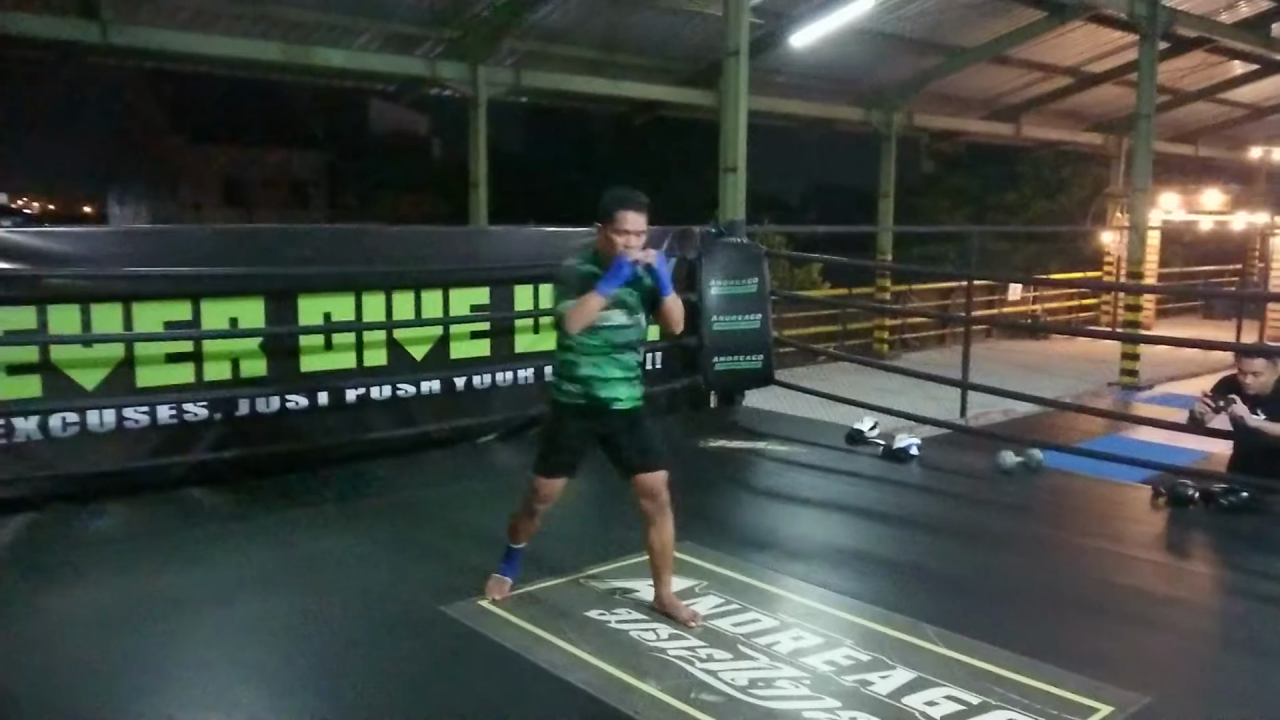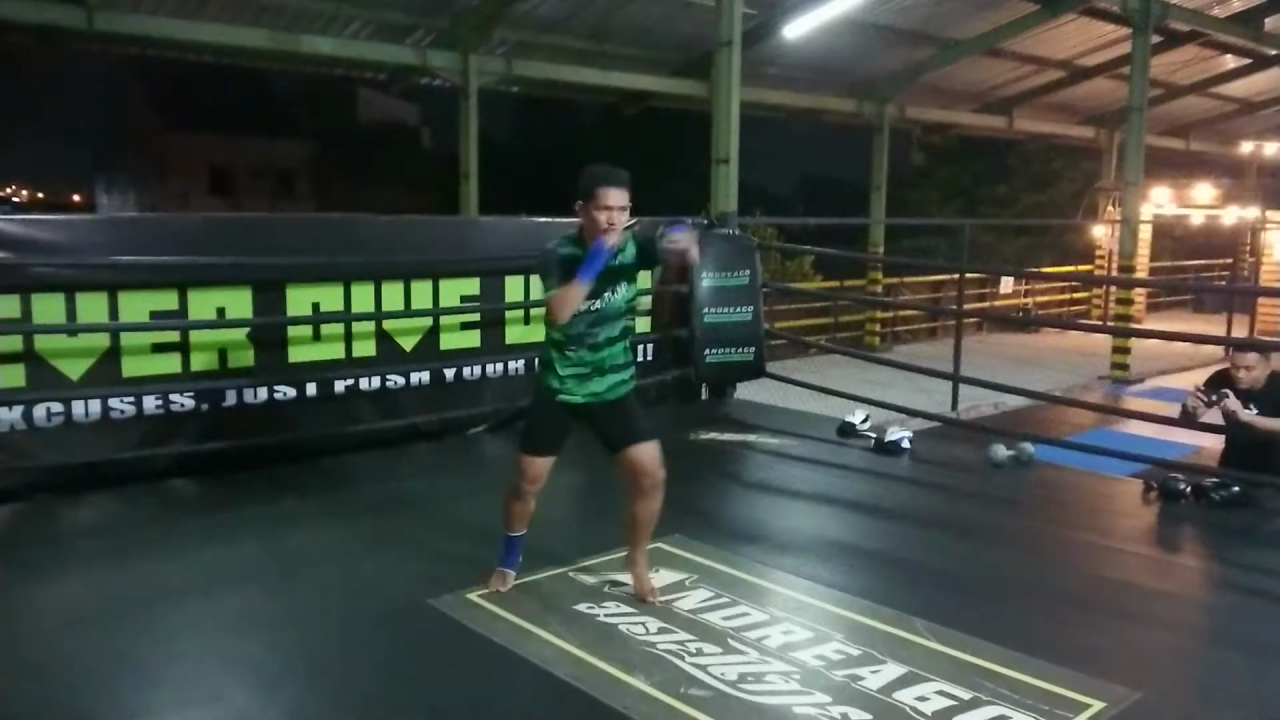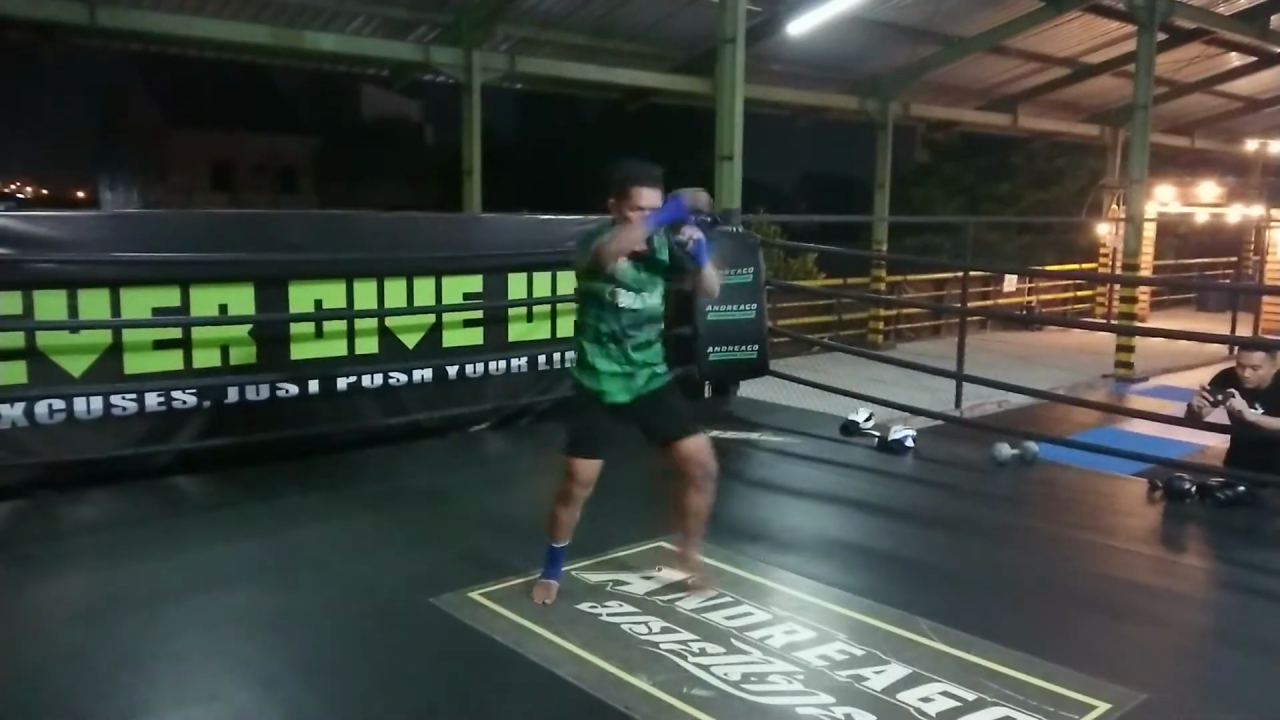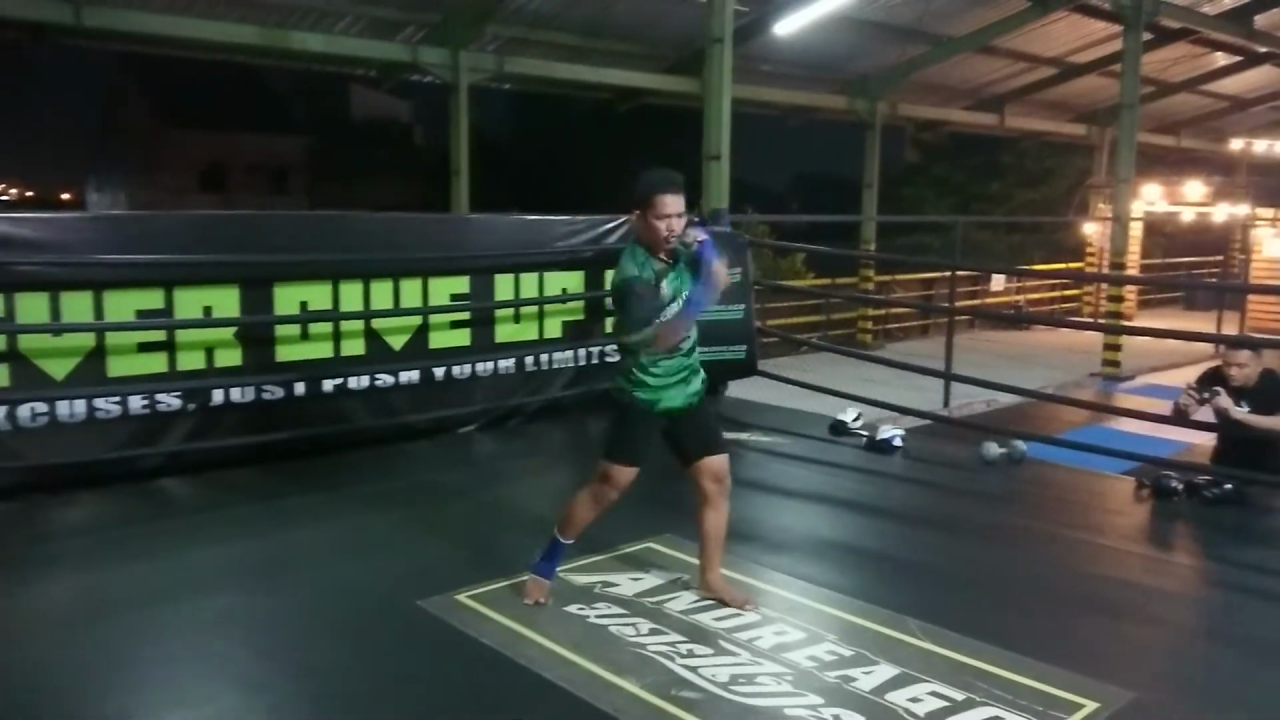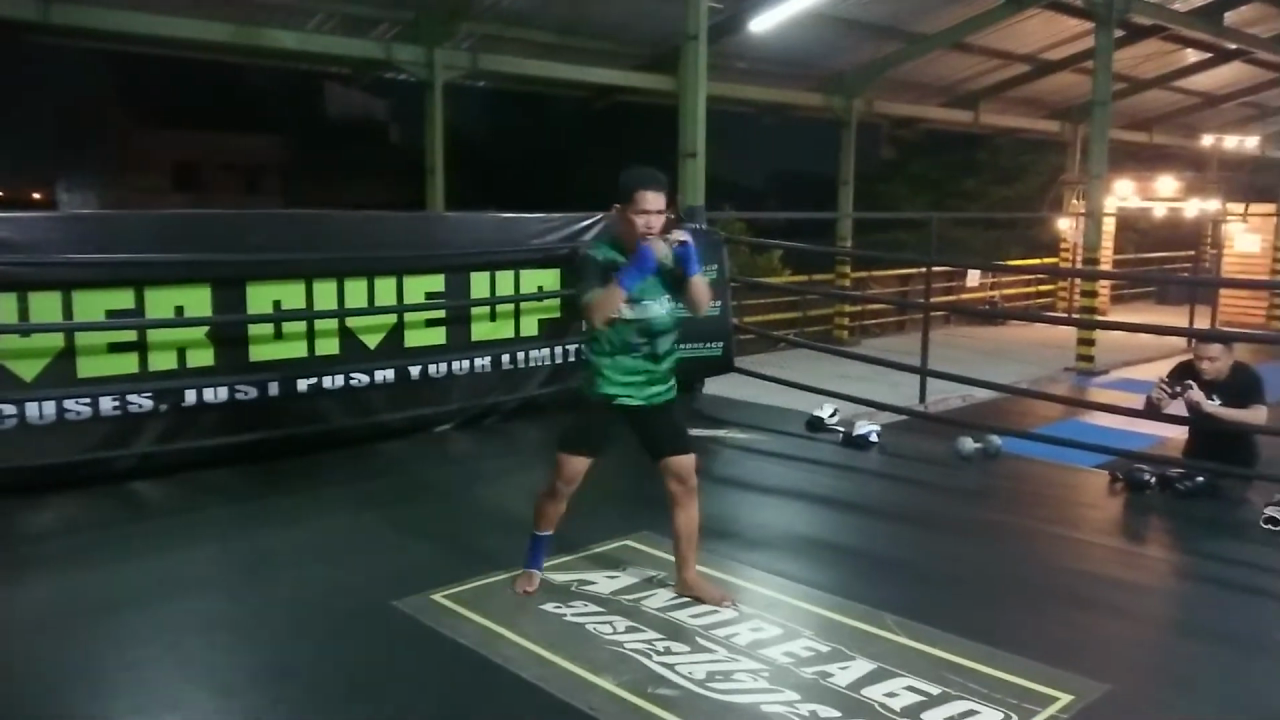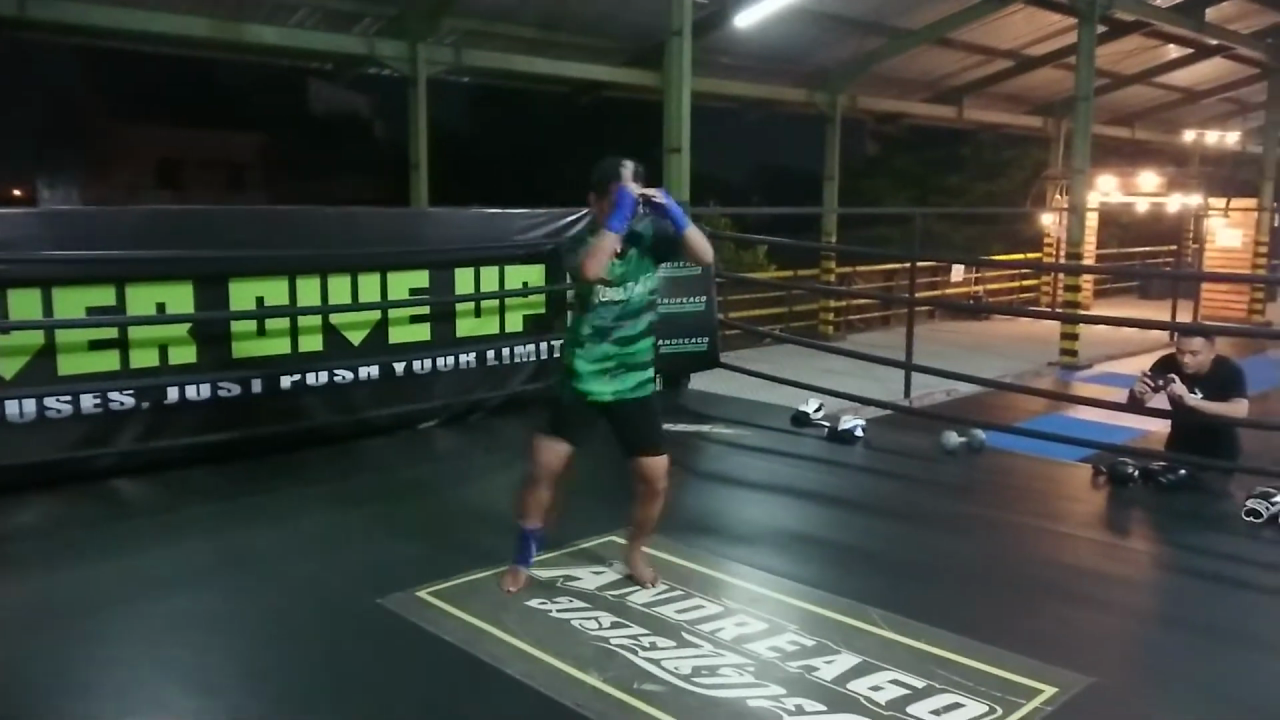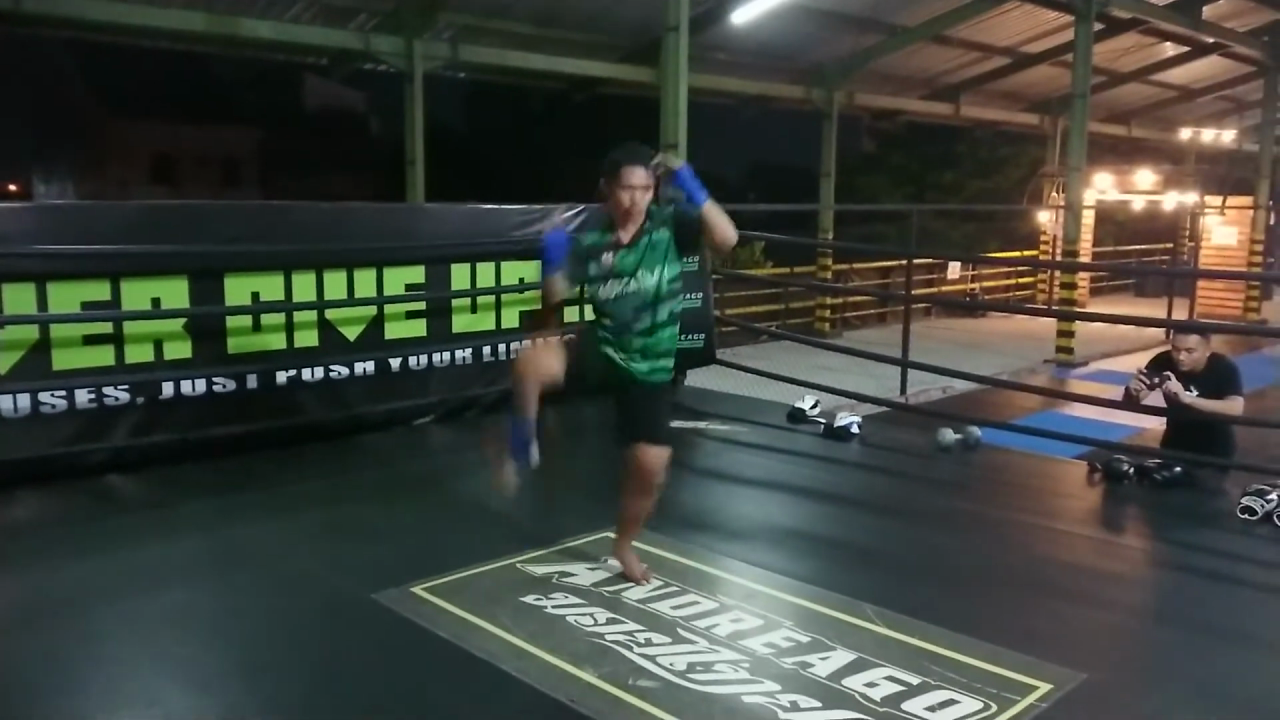
dt=0.3s
person 1, frame 1
left shoulder: (642, 274)
right shoulder: (576, 272)
left elbow: (675, 325)
right elbow: (571, 324)
left wrist: (663, 277)
right wrist: (613, 278)
left hip: (626, 406)
right hip: (576, 406)
left knee: (657, 497)
right knee: (541, 496)
left ankle: (664, 593)
right ankle: (508, 566)
person 1, frame 2
left shoulder: (633, 245)
right shoulder: (560, 256)
left elbow: (683, 254)
right elbow: (557, 313)
left wrist: (680, 242)
right wrist: (599, 258)
left hip: (614, 387)
right hip: (561, 389)
left knee: (649, 474)
right knee: (529, 480)
left ankle: (637, 561)
right ankle: (510, 558)
person 1, frame 3
left shoulder: (664, 248)
right shoulder: (595, 243)
left elbow: (711, 290)
right elbow: (608, 250)
left wrist: (698, 249)
right wrist: (669, 213)
left hip: (652, 382)
right hip: (599, 388)
left knee: (702, 465)
right knee: (577, 484)
left ankle: (689, 548)
right ankle: (552, 568)
person 1, frame 4
left shoulder: (678, 248)
right shoulder: (634, 273)
left elbow: (720, 282)
right elbow: (655, 343)
left wrist: (705, 253)
right wrist: (691, 308)
left hip: (689, 391)
right hip: (644, 398)
left knee: (717, 480)
right knee: (609, 486)
left ankle: (711, 577)
right ankle: (546, 564)
person 1, frame 5
left shoulder: (667, 254)
right shoulder: (596, 258)
left elbow: (700, 306)
right elbow: (596, 315)
left wrist: (689, 262)
right wrist: (635, 268)
left hip: (656, 392)
right hip: (605, 391)
left knee: (684, 481)
right knee: (565, 478)
left ankle: (687, 575)
right ankle: (534, 561)
person 1, frame 6
left shoulder: (650, 233)
right shoulder: (582, 240)
left elbow: (704, 253)
right elbow: (590, 269)
left wrist: (671, 210)
right wrist: (619, 206)
left hip: (634, 384)
right hip: (582, 380)
left knee: (654, 481)
right knee: (546, 468)
left ankle: (634, 554)
right ankle: (524, 556)
person 1, frame 7
left shoulder: (671, 222)
right shoulder: (589, 239)
left elbow: (727, 239)
right elbow: (555, 297)
left wrist: (691, 188)
right wrist: (553, 259)
left hip: (647, 370)
right hip: (598, 353)
left knee: (649, 472)
right knee: (532, 361)
left ankle: (623, 547)
right ankle: (523, 443)
